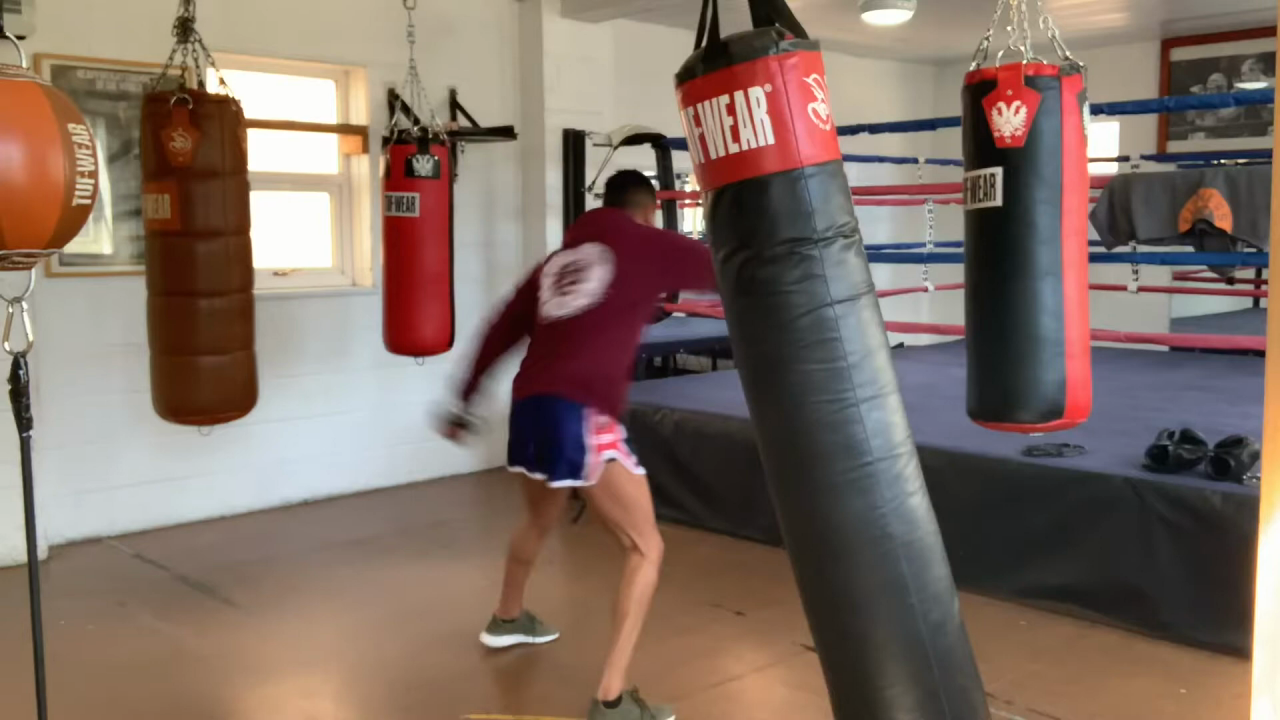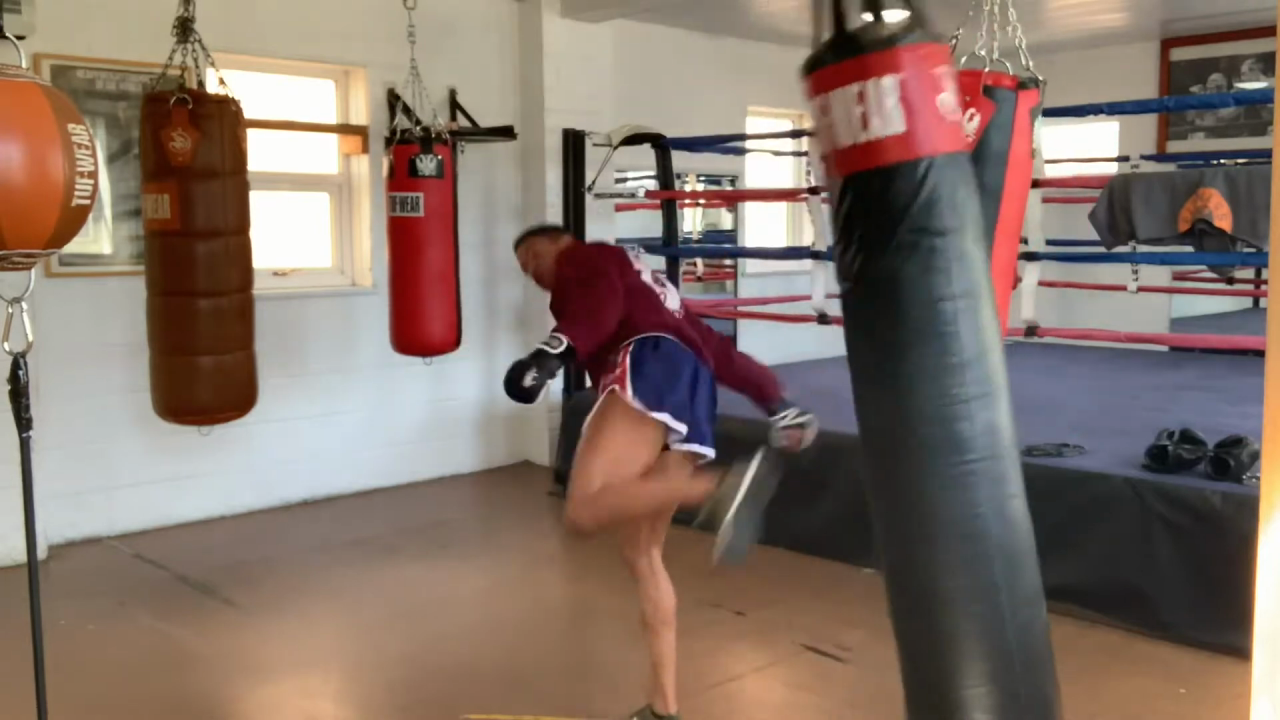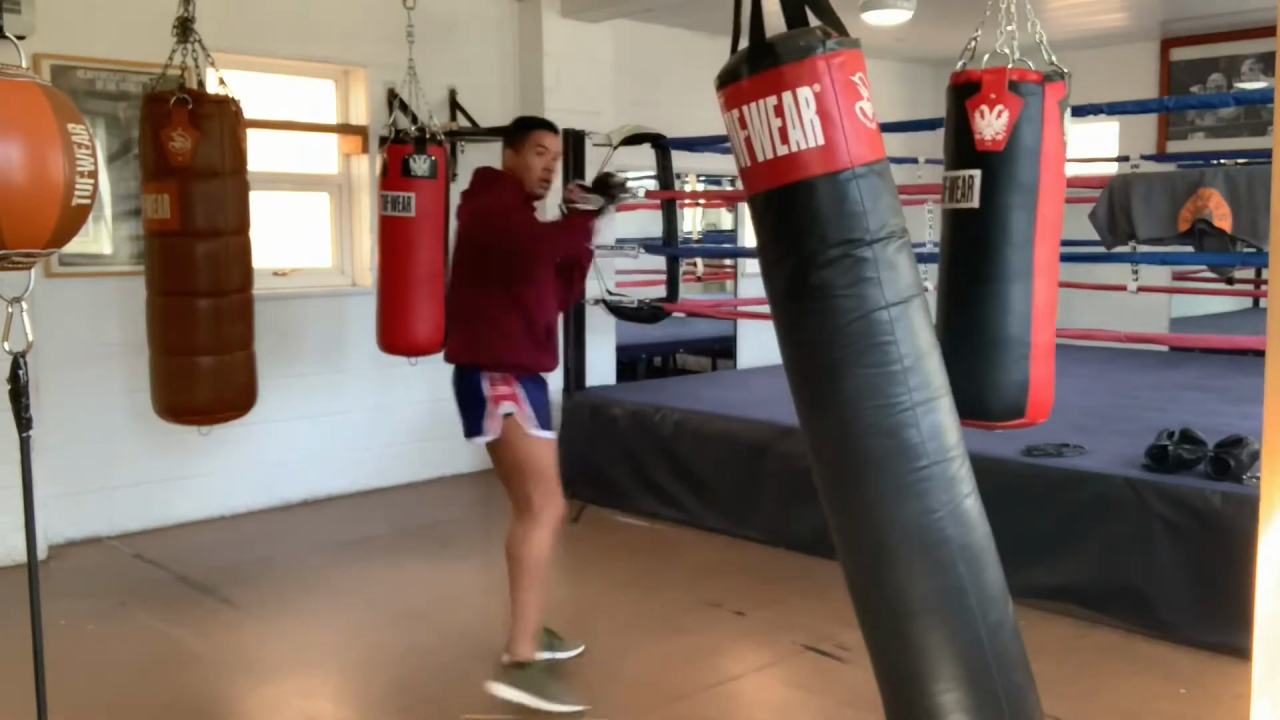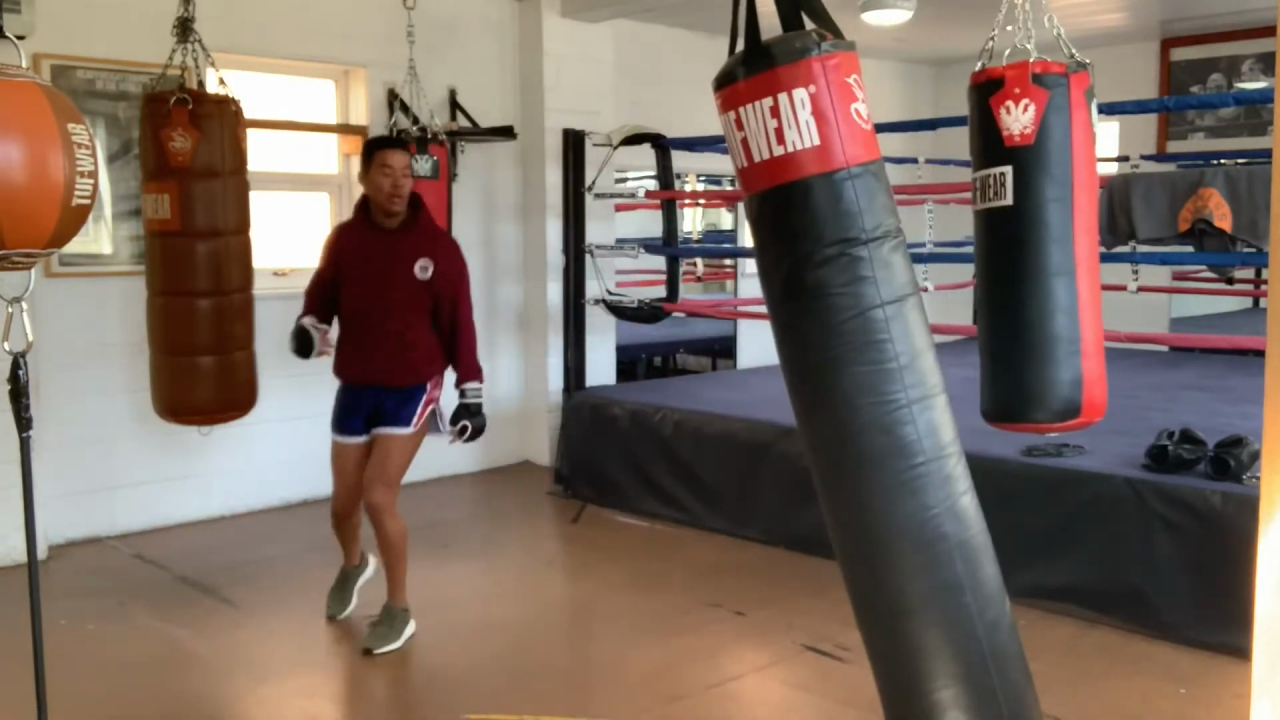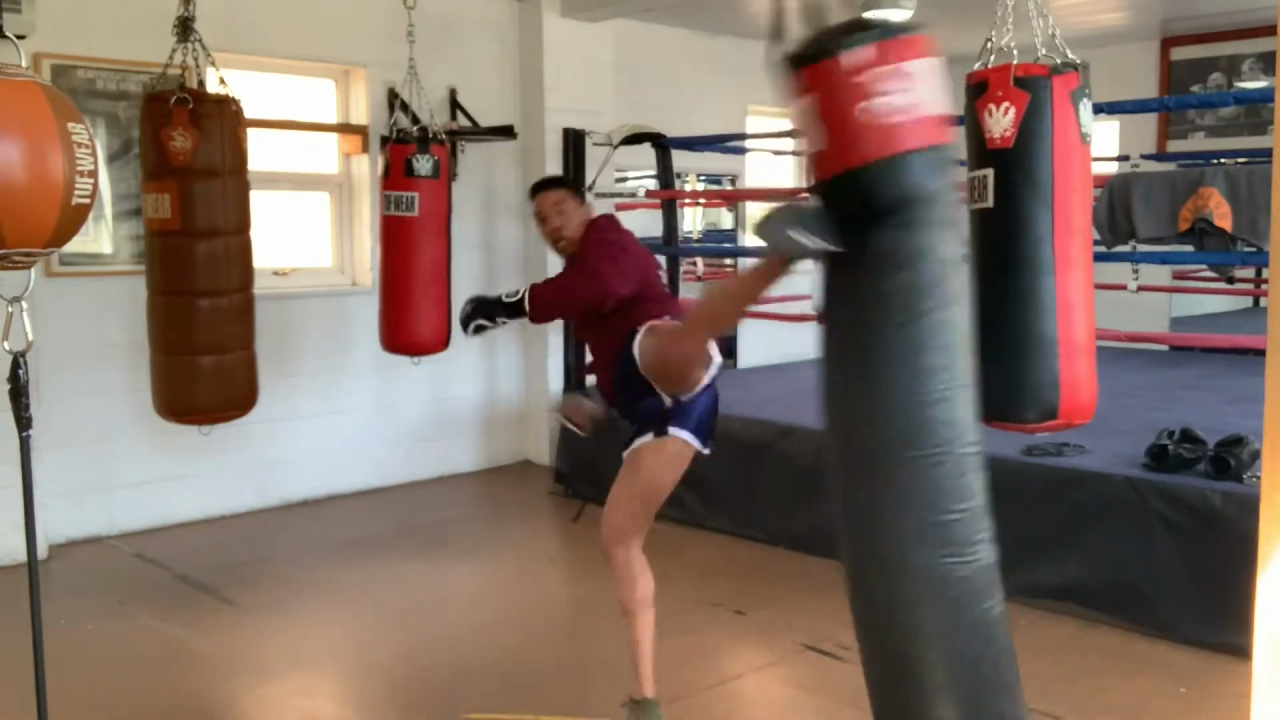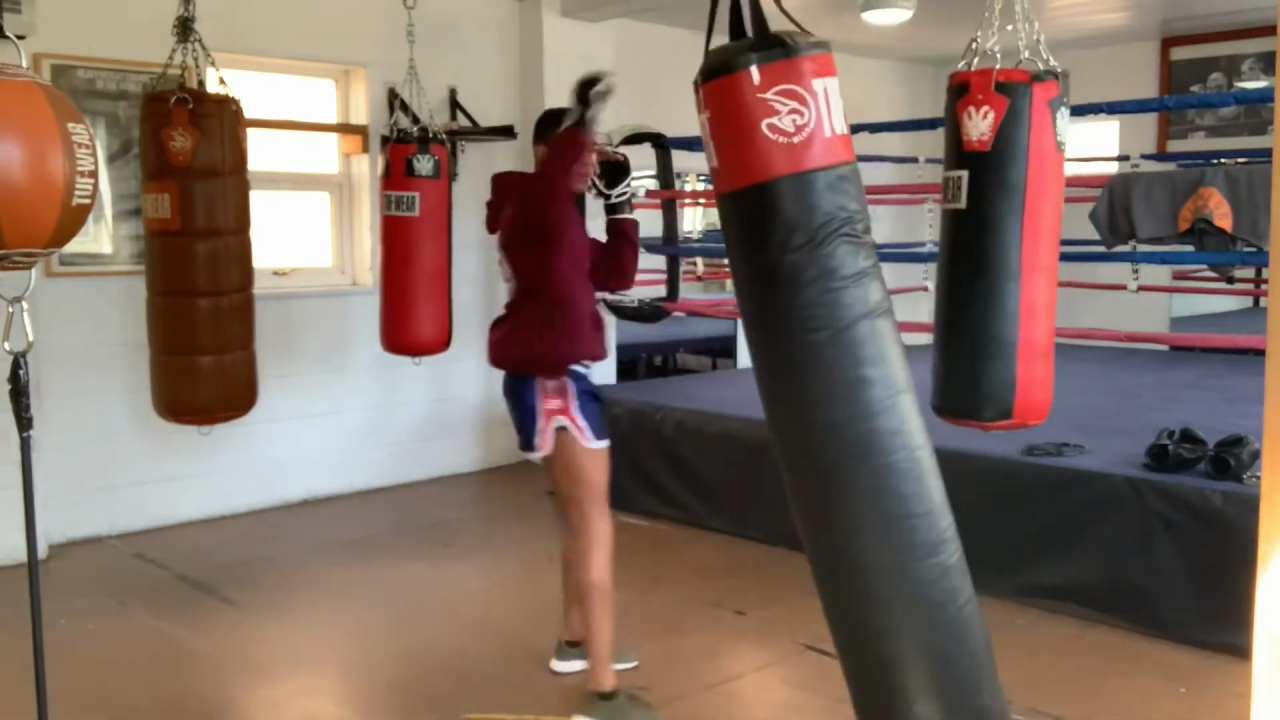
dt=0.7s
person 1, frame 1
left shoulder: (560, 257)
right shoulder: (645, 250)
left elbow: (501, 331)
right elbow: (702, 267)
left wrist: (465, 399)
left hip: (532, 409)
right hip: (582, 419)
left knee: (539, 522)
right knee: (645, 550)
left ankle: (507, 619)
person 1, frame 2
left shoulder: (585, 260)
right shoulder: (642, 284)
left elbow: (598, 305)
right elbow: (719, 352)
left wrist: (552, 350)
right wrist: (779, 404)
left hip: (645, 364)
right hip: (693, 386)
left knee: (587, 507)
right knee: (641, 552)
left ankle: (718, 493)
person 1, frame 3
left shoulder: (541, 230)
right shoulder: (492, 208)
left elbow: (558, 292)
right elbow: (526, 255)
left wrist: (581, 229)
right wrist: (578, 213)
left hip: (515, 377)
right hip: (499, 378)
left knee: (530, 507)
right knee: (546, 508)
left ankle: (526, 632)
right ankle: (520, 664)
person 1, frame 4
left shoulder: (437, 245)
right shoulder: (345, 240)
left elbow: (459, 323)
right elbow: (321, 296)
left wrist: (471, 391)
right wrist: (308, 326)
left hip: (411, 388)
right hip: (357, 388)
left knee: (380, 499)
right knee: (344, 502)
left ankle: (398, 607)
right ankle: (354, 562)
person 1, frame 5
left shoulder: (610, 239)
right shoulder: (595, 257)
left elbow: (603, 284)
left wrist: (518, 303)
right wrist: (595, 406)
left hip: (664, 340)
right hip: (667, 409)
left knee: (676, 357)
right knee: (619, 539)
left ankle: (777, 256)
person 1, frame 6
left shoulder: (558, 214)
right shoulder: (531, 200)
left elbow: (616, 275)
right elbow: (558, 167)
left wrist: (618, 196)
right wrist: (584, 116)
left hip: (550, 377)
right hip: (552, 379)
left knee: (585, 513)
right knee: (593, 524)
left ankle: (577, 640)
